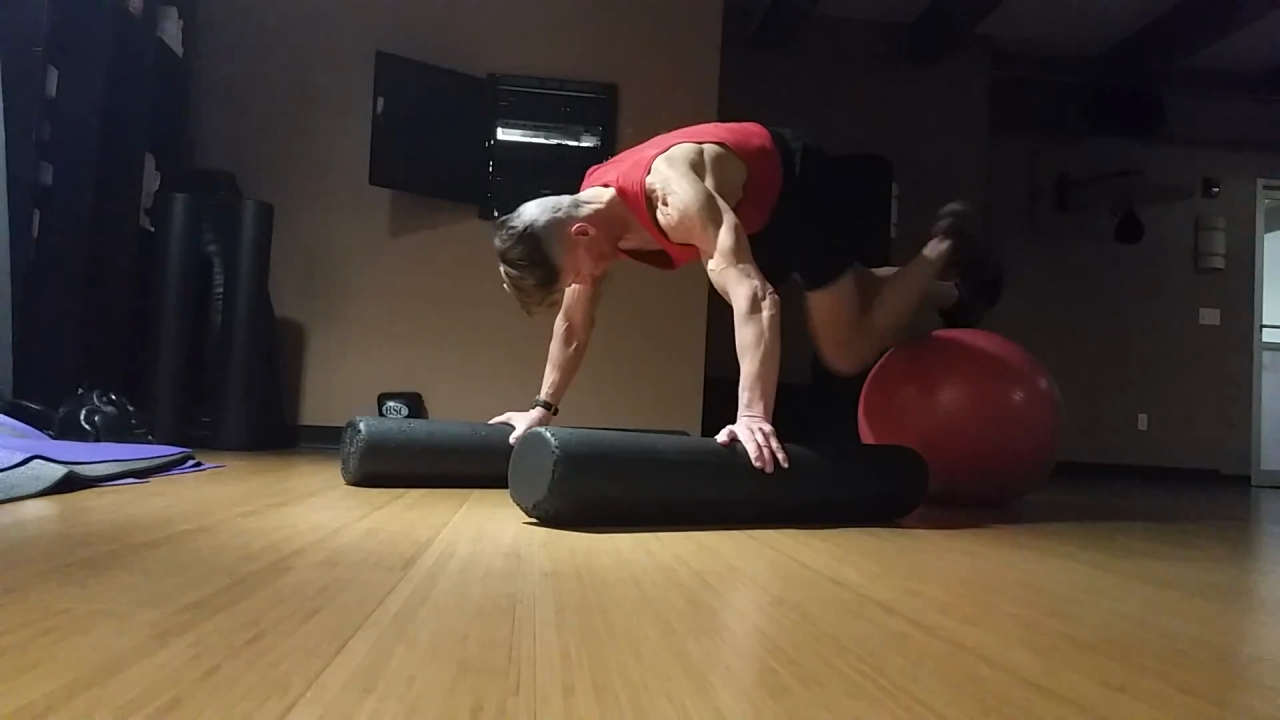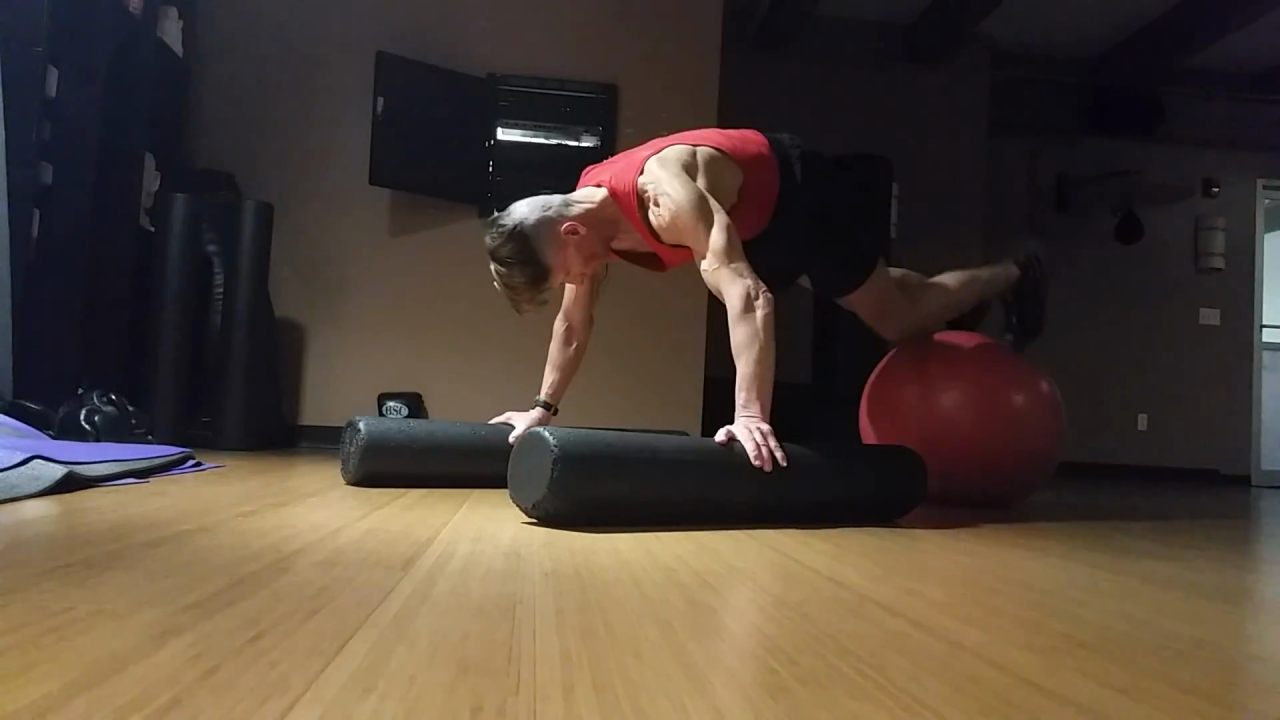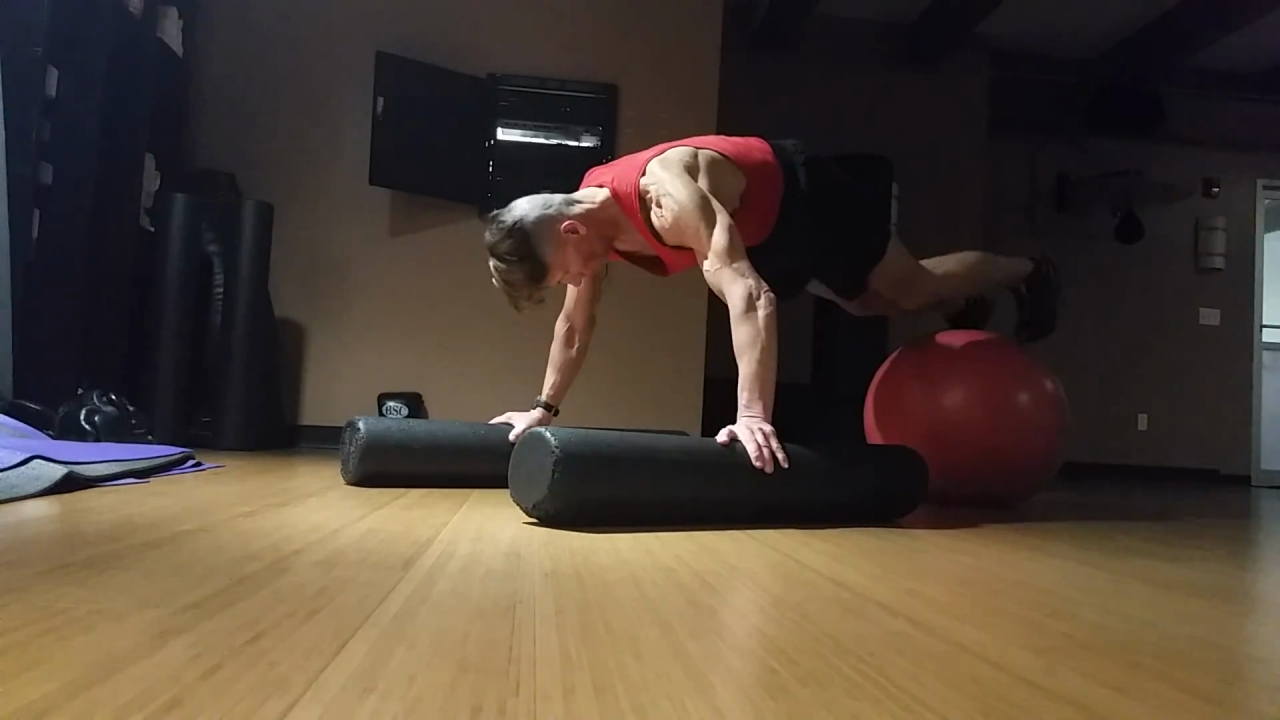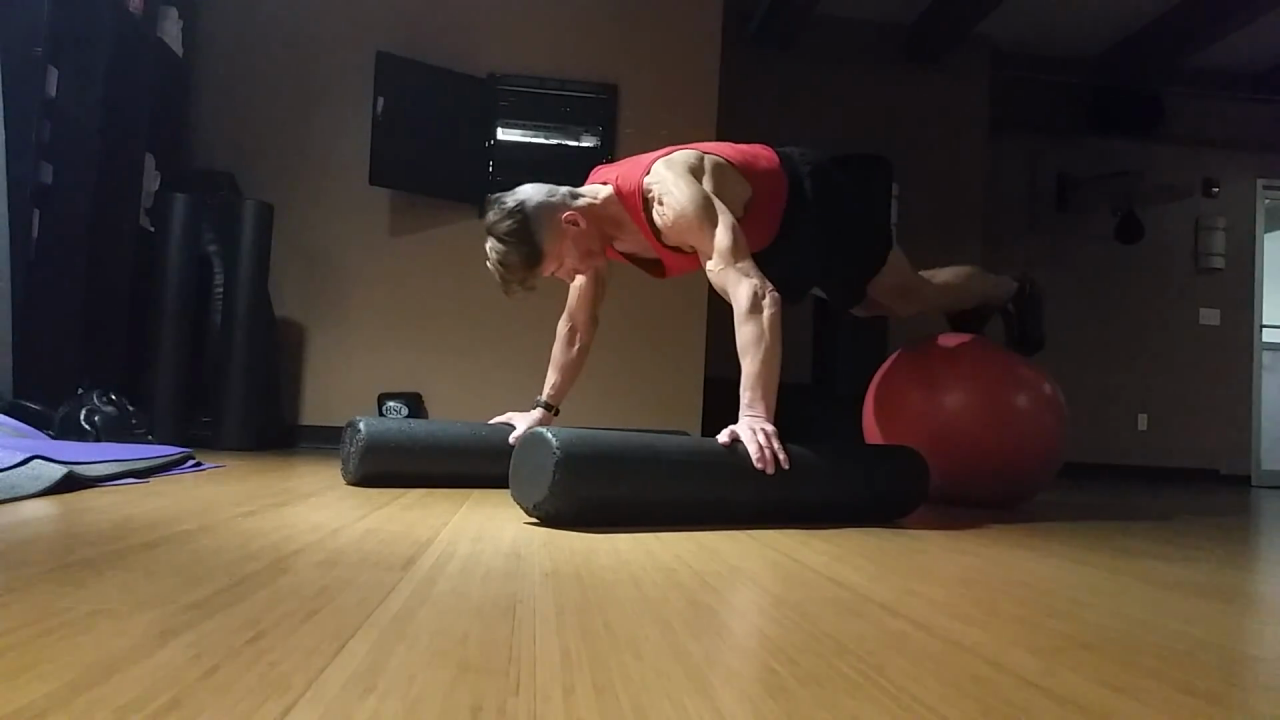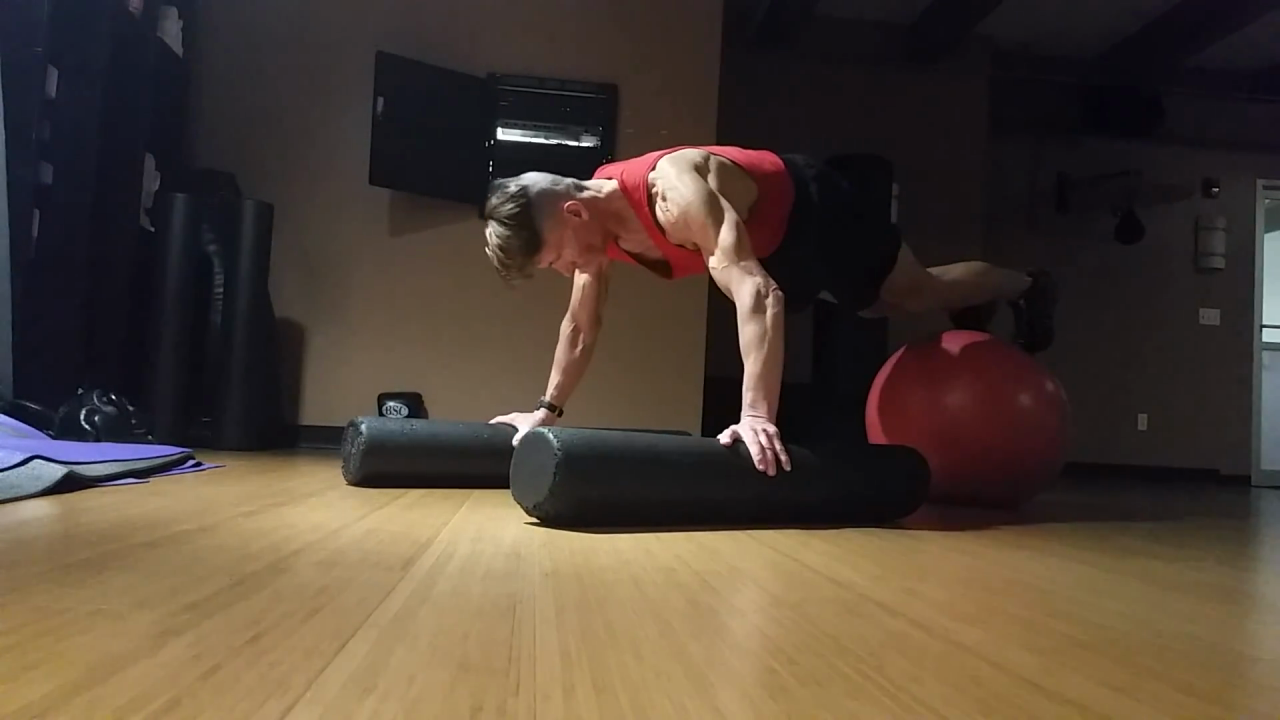
dt=0.2s
person 1, frame 1
left shoulder: (673, 196)
right shoulder: (587, 213)
left elbow: (754, 297)
right elbow: (574, 324)
left wrist: (754, 416)
right wrist: (544, 407)
left hip: (795, 178)
right hip: (755, 209)
left knee: (849, 351)
right knee: (848, 294)
left ankle: (948, 244)
right ankle: (949, 296)
person 1, frame 2
left shoulder: (664, 197)
right shoulder: (583, 211)
left elbow: (747, 297)
right elbow: (573, 323)
left wrist: (752, 416)
right wrist: (543, 407)
left hip: (796, 186)
right hip: (757, 221)
left knee: (897, 319)
right knee: (860, 300)
left ankle: (1014, 276)
right ankle: (954, 302)
person 1, frame 3
left shoulder: (666, 197)
right shoulder: (584, 213)
left elbow: (748, 296)
right elbow: (574, 324)
left wrist: (754, 416)
right wrist: (544, 408)
left hip: (803, 193)
right hip: (760, 228)
left knee: (908, 289)
right knee: (861, 302)
left ankle: (1026, 273)
right ankle: (961, 303)
person 1, frame 4
left shoulder: (670, 197)
right shoulder: (587, 213)
left elbow: (754, 295)
right elbow: (578, 324)
left wrist: (756, 416)
right wrist: (545, 408)
left hip: (805, 199)
right hip: (765, 236)
left knee: (907, 295)
right knee: (866, 305)
left ankle: (1011, 293)
right ankle: (965, 308)
person 1, frame 5
left shoulder: (674, 192)
right shoulder: (593, 215)
left elbow: (757, 295)
right elbow: (581, 324)
left wrist: (757, 416)
right wrist: (548, 409)
left hip: (809, 208)
right hip: (769, 243)
left knee: (917, 292)
right knee: (876, 302)
left ankle: (1025, 288)
right ankle: (971, 306)
